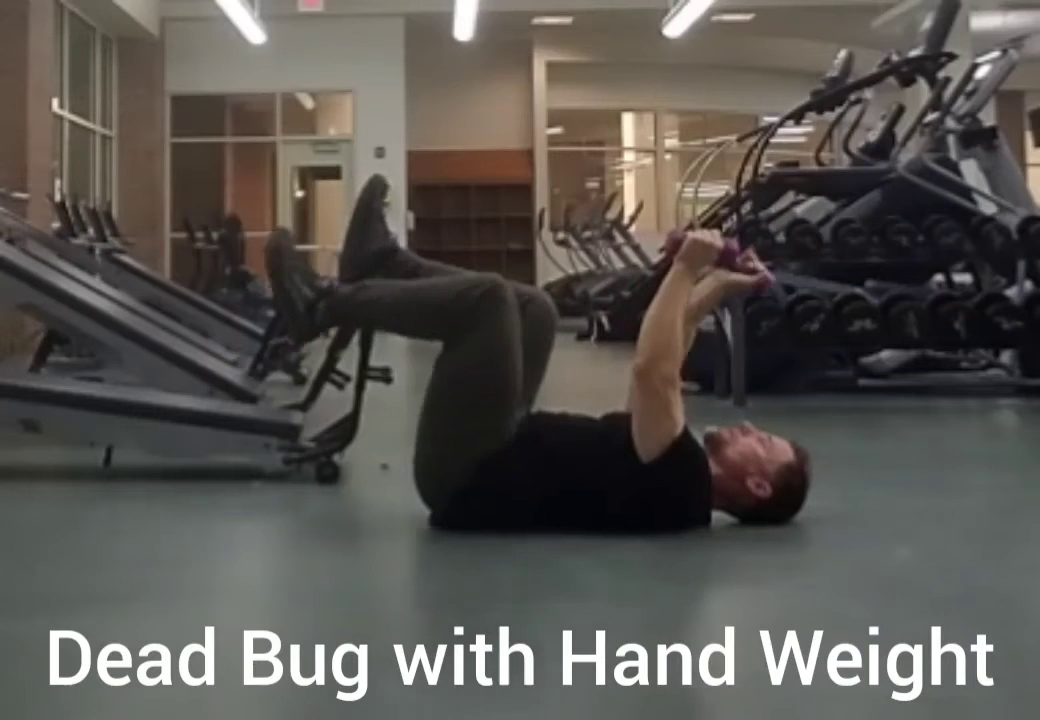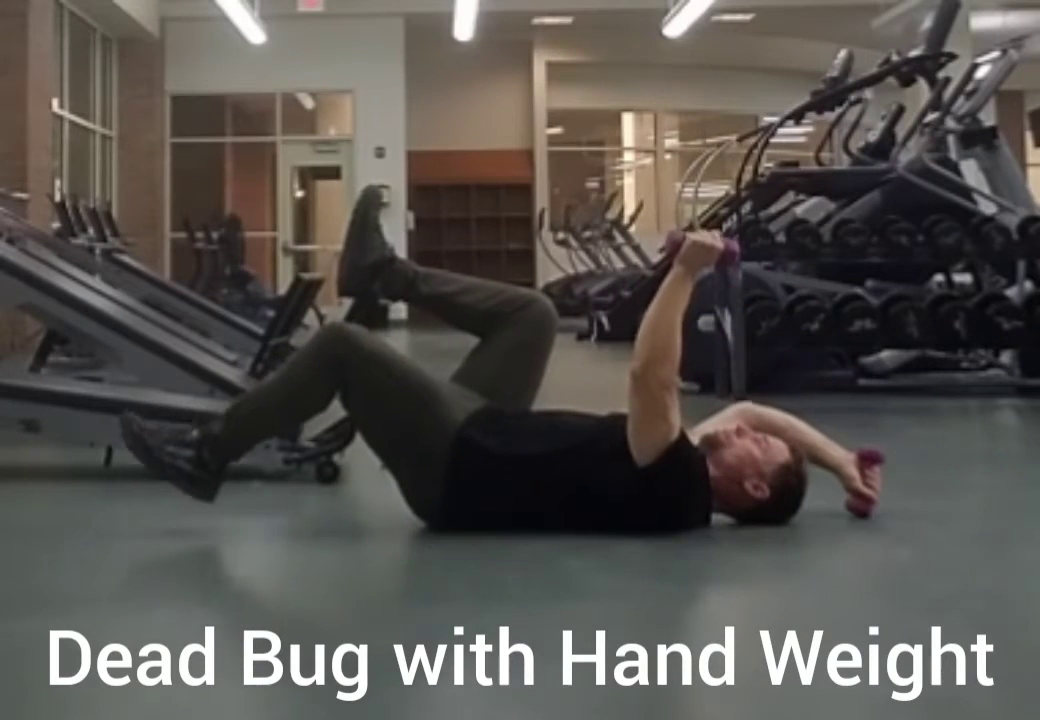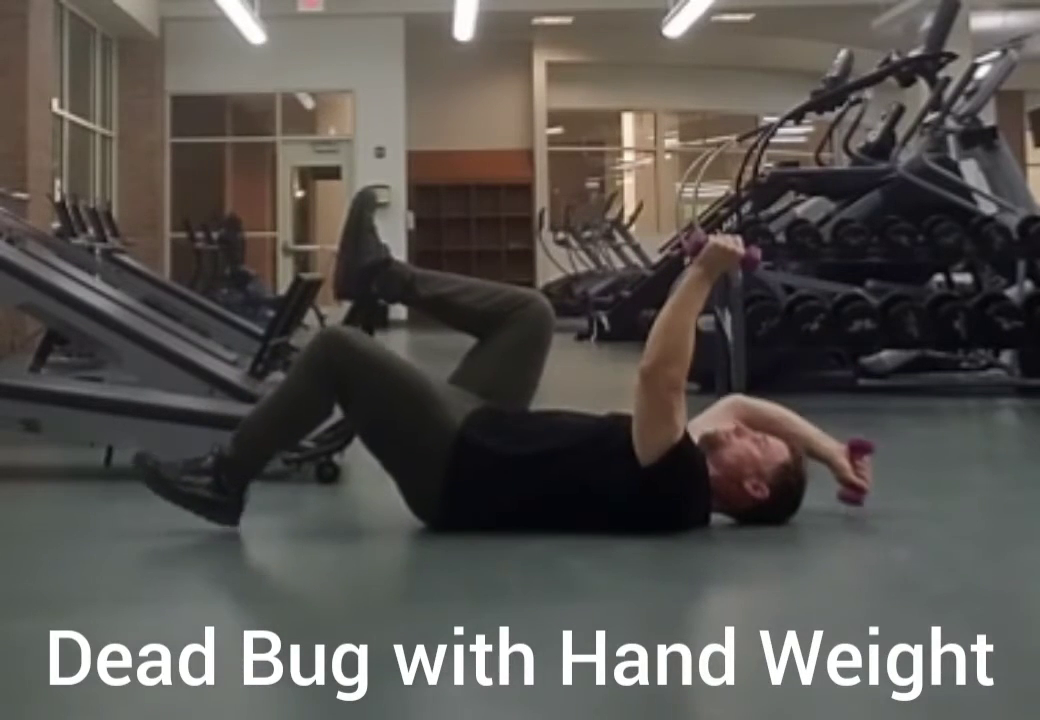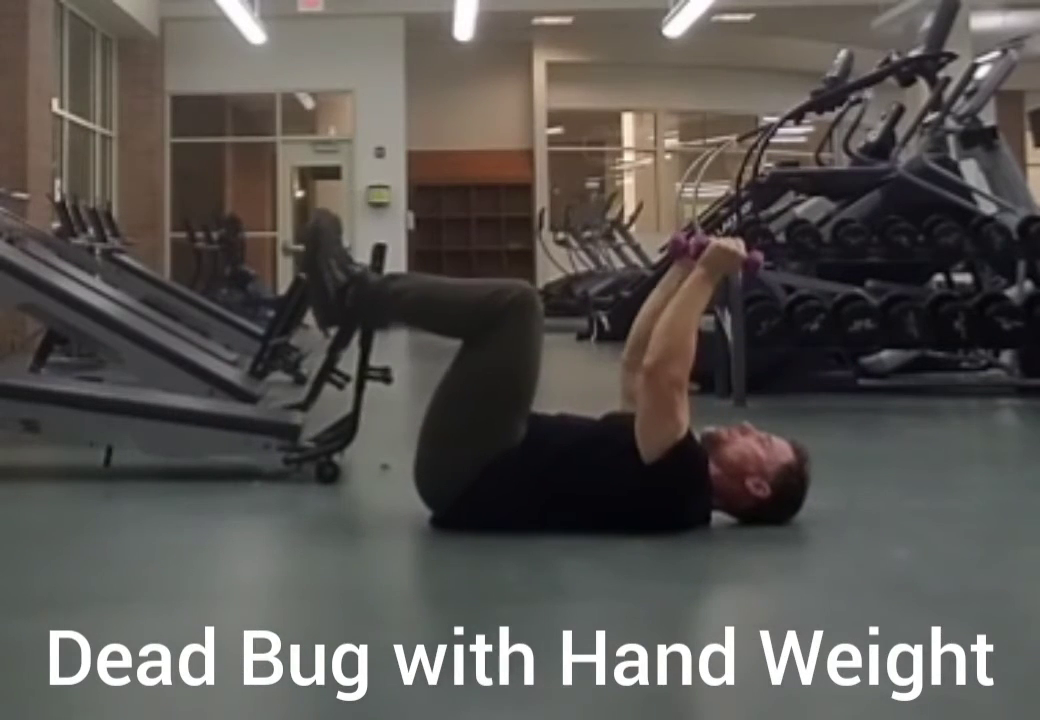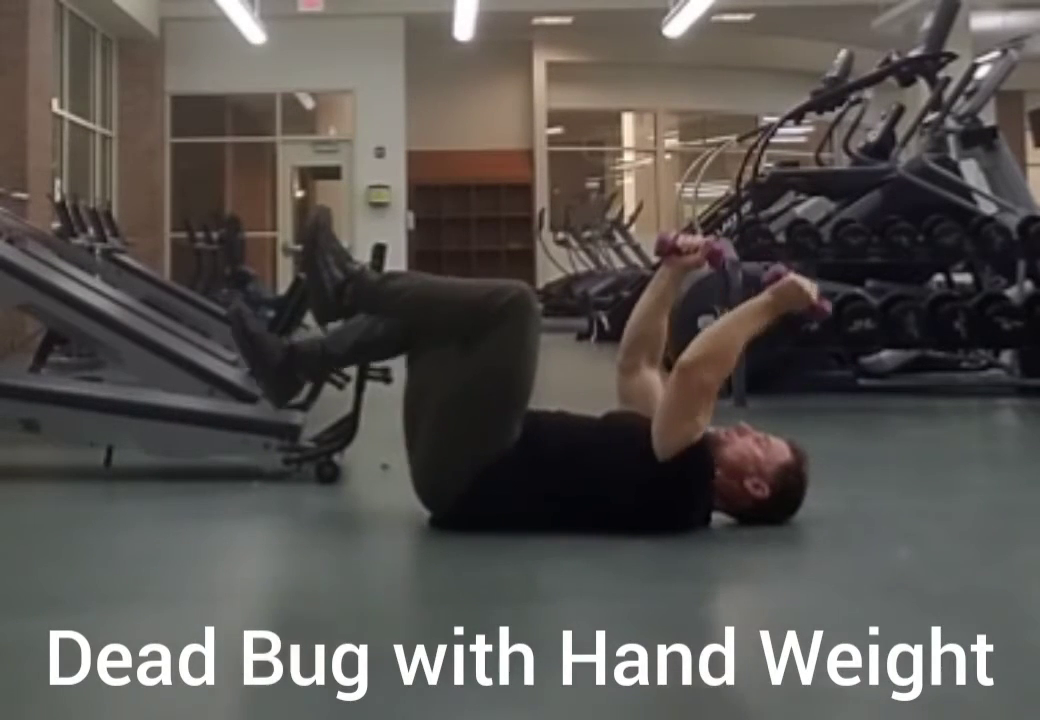
dt=1s
person 1, frame 1
left shoulder: (679, 482)
right shoulder: (684, 465)
left elbow: (651, 373)
right elbow: (662, 366)
left wrist: (684, 269)
right wrist: (717, 286)
left hip: (469, 478)
right hip: (498, 457)
left knee: (488, 297)
right knee: (531, 308)
left ankle: (323, 307)
right ankle: (382, 256)
person 1, frame 2
left shoulder: (675, 488)
right shoulder: (695, 472)
left elbow: (648, 378)
right elbow: (750, 406)
left wrist: (684, 273)
right wrist: (842, 459)
left hip: (459, 467)
right hip: (486, 435)
left knee: (342, 344)
right knee: (532, 311)
left ankle: (207, 456)
right ankle: (387, 273)
person 1, frame 3
left shoulder: (676, 490)
right shoulder: (694, 474)
left elbow: (658, 375)
right elbow: (739, 402)
left wrist: (701, 274)
right wrist: (832, 450)
left hip: (458, 469)
right hip: (486, 436)
left knee: (338, 348)
right knee: (530, 310)
left ankle: (224, 479)
right ankle: (382, 276)
person 1, frame 4
left shoulder: (680, 486)
right shoulder: (675, 461)
left elbow: (663, 374)
right elbow: (637, 362)
left wrist: (707, 277)
right wrist: (683, 269)
left hip: (468, 479)
right hip: (481, 472)
left knee: (515, 304)
right knee: (511, 309)
left ankle: (354, 294)
right ankle: (358, 293)
person 1, frame 5
left shoulder: (681, 488)
right shoulder: (667, 456)
left elbow: (695, 374)
right elbow: (637, 361)
left wrist: (769, 303)
right wrist: (672, 271)
left hip: (468, 480)
right hip: (470, 470)
left knee: (513, 303)
right knee: (430, 314)
left ankle: (351, 289)
right ankle: (292, 365)
